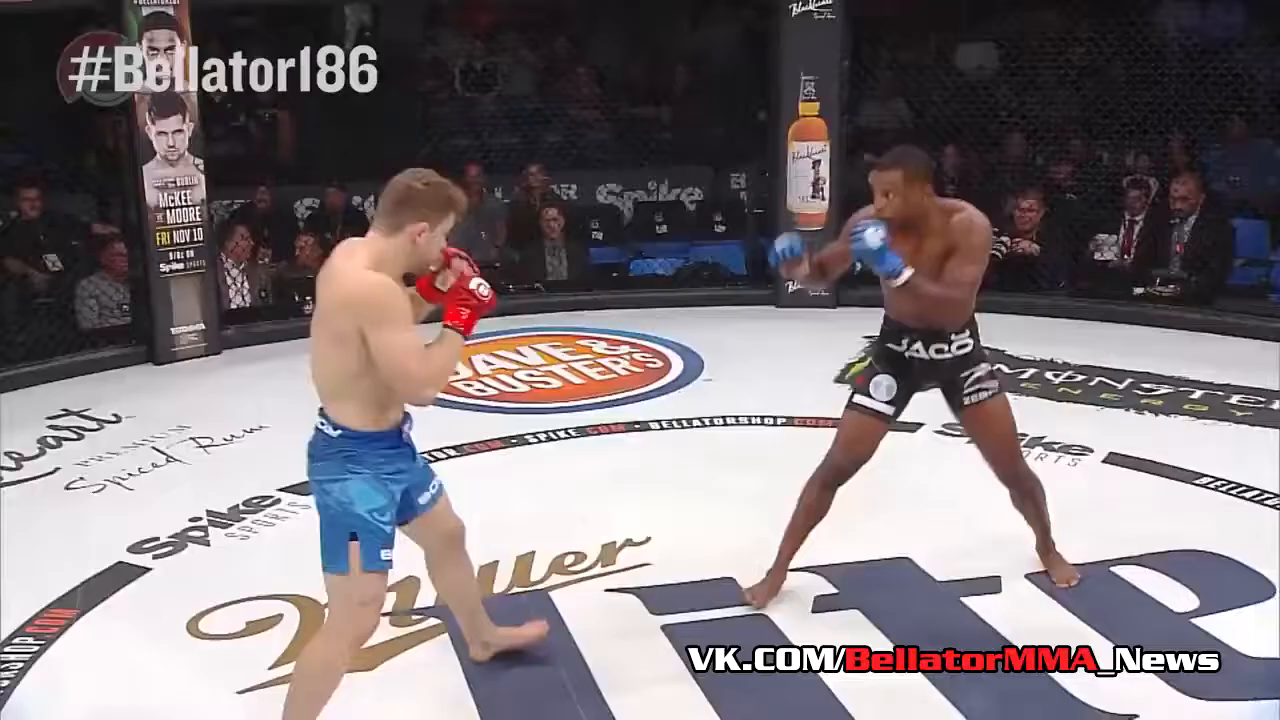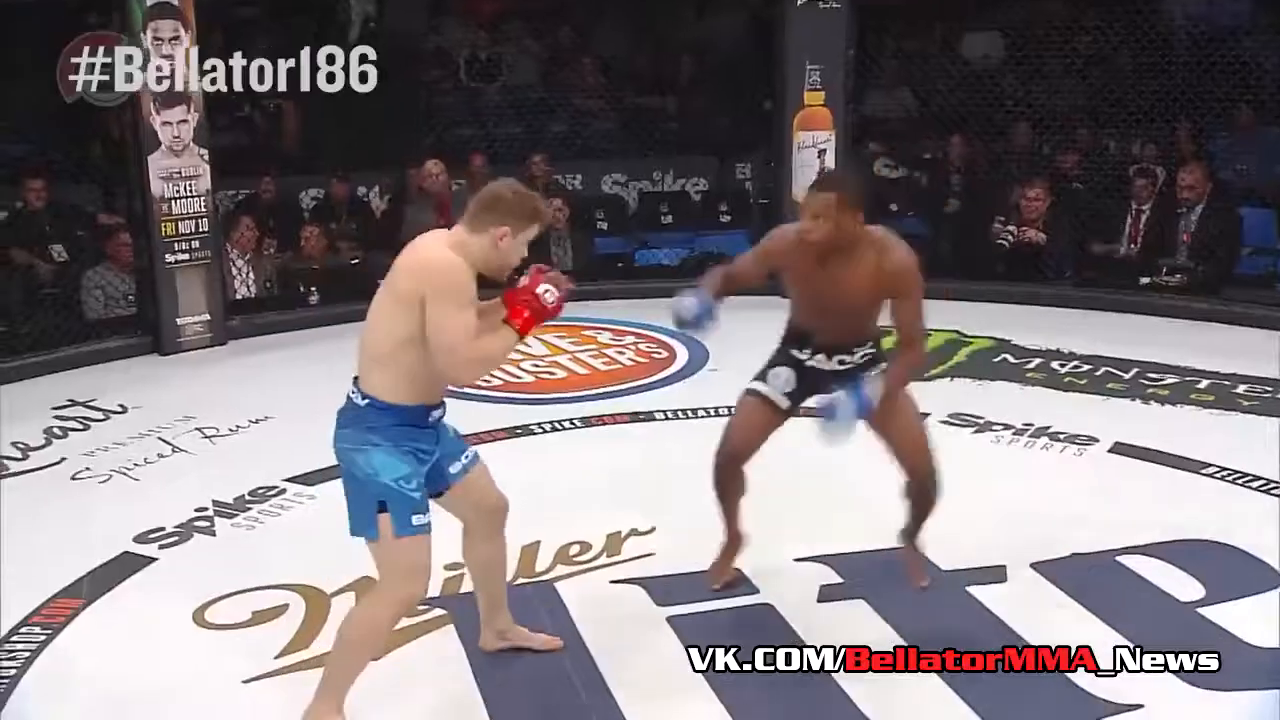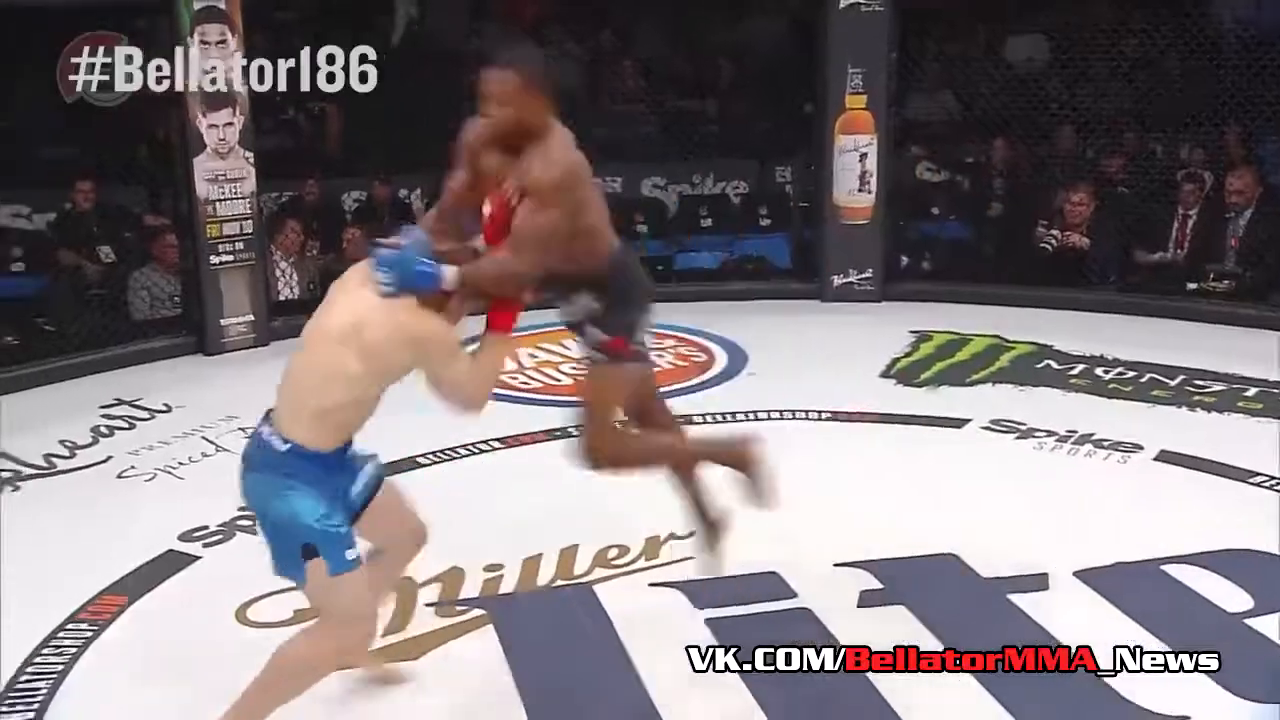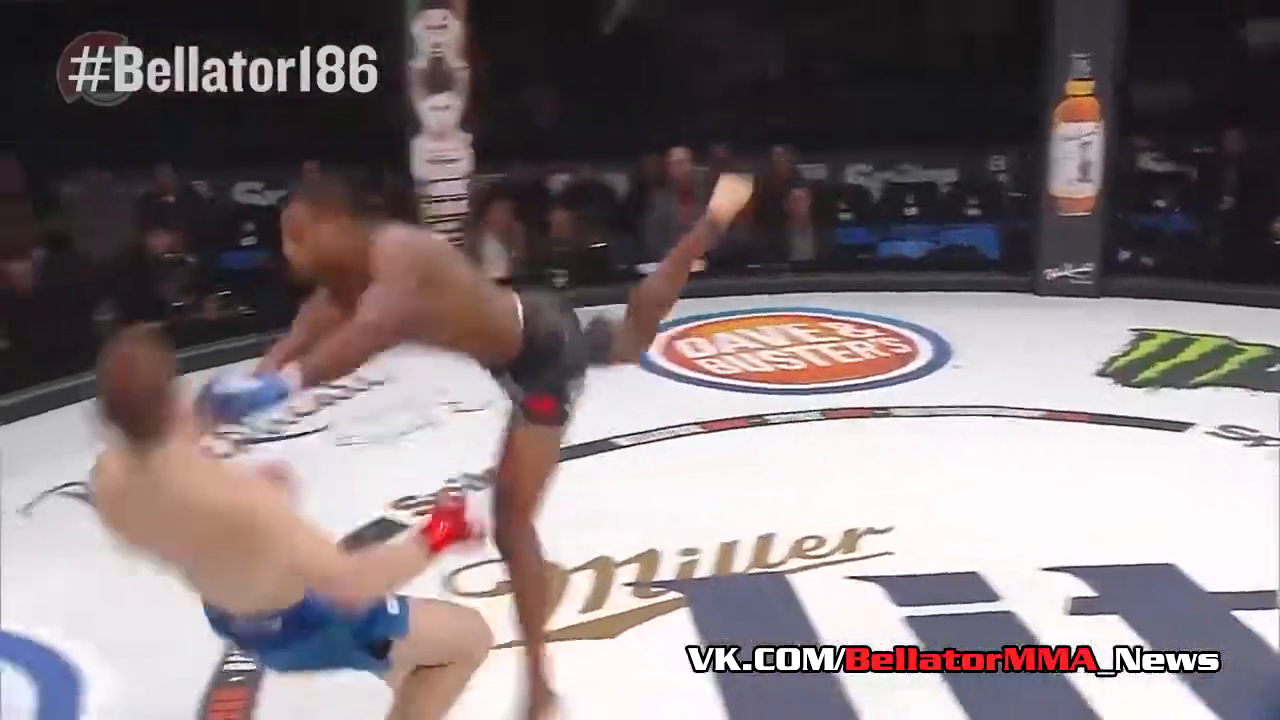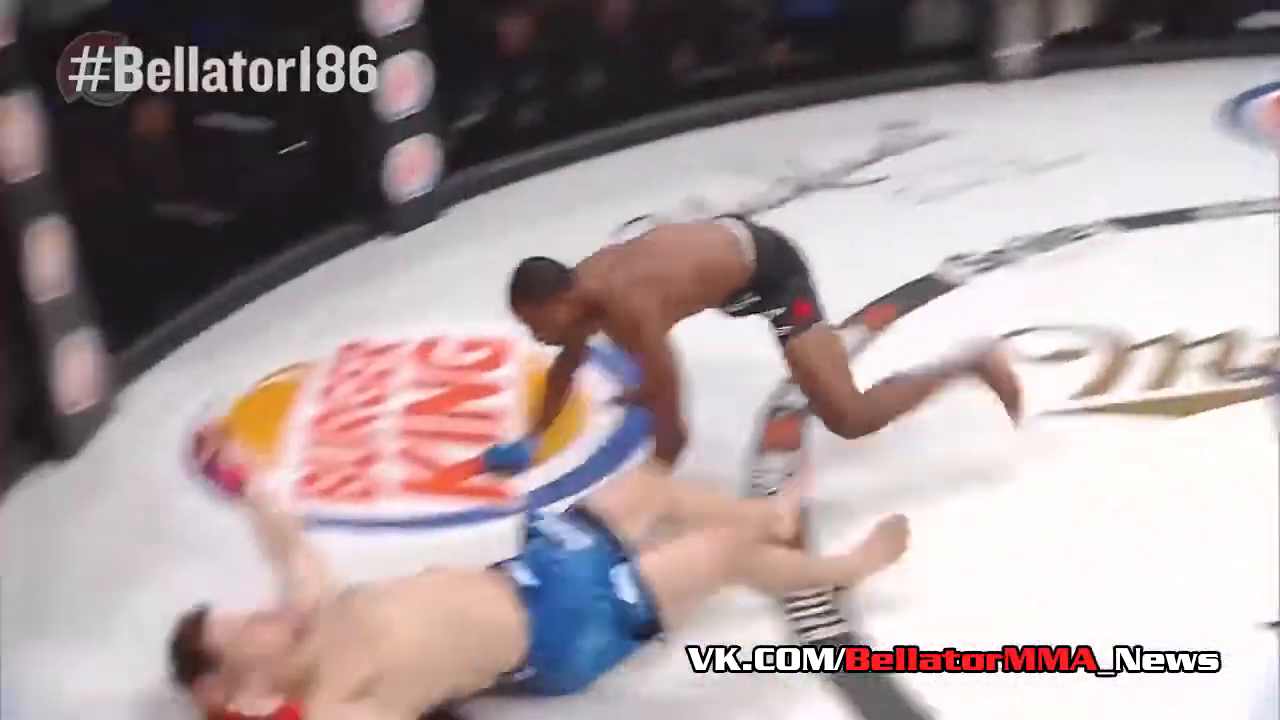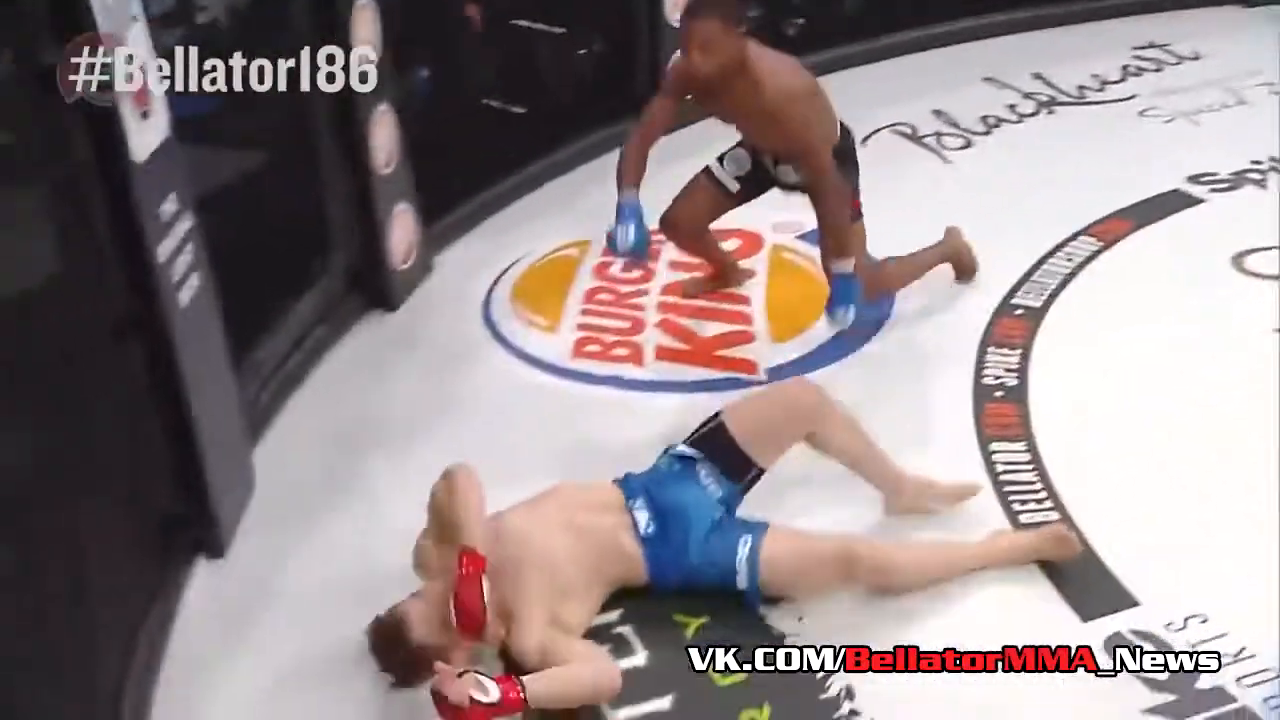
dt=0.4s
person 1, frame 1
left shoulder: (354, 253)
right shoulder: (369, 286)
right elbow: (420, 386)
left wrist: (429, 290)
right wrist: (461, 318)
left hip: (385, 445)
right hip: (357, 459)
left knee: (447, 536)
right knee: (354, 620)
left ankle: (483, 638)
person 1, frame 2
left shoulder: (443, 247)
right shoulder: (445, 265)
left elbow: (464, 326)
right elbow: (460, 365)
left wrist: (508, 306)
right wrist: (521, 320)
left hip: (421, 421)
right hip: (381, 433)
left knee: (489, 509)
right knee: (403, 588)
left ankle: (498, 627)
person 1, frame 3
left shoulder: (368, 272)
right shoulder: (422, 328)
right elbow: (470, 397)
right wrist: (502, 325)
left hip: (281, 451)
right hip: (295, 477)
left knee: (407, 536)
right knee: (348, 628)
left ankle: (349, 648)
person 1, frame 4
left shoulder: (109, 479)
right shoulder: (231, 500)
right elbow: (349, 589)
left wrist: (252, 482)
left hip: (236, 619)
right hip: (302, 626)
right knee: (470, 638)
person 1, frame 5
left shoulder: (309, 614)
left elbow: (286, 537)
left wrist: (237, 484)
left hip: (516, 584)
right hip: (557, 644)
left knee: (648, 487)
right knee: (727, 548)
left ankle: (762, 516)
right ankle: (837, 571)
person 1, frame 6
left shoulder: (440, 553)
right shoulder: (531, 632)
left elbow: (458, 482)
left wrist: (467, 553)
left hip: (666, 482)
right hip: (688, 549)
left knee: (805, 398)
right knee: (854, 560)
left ankle: (899, 485)
right ankle: (1011, 546)
person 2, frame 1
left shoulder: (968, 226)
right shoulder: (866, 224)
left elbow: (955, 307)
right elbow: (819, 275)
left wrist: (897, 271)
right wrist: (796, 261)
left hip: (957, 347)
right hip: (897, 346)
left knee: (1013, 469)
right knee: (836, 467)
left ankle: (1046, 547)
right ankle: (778, 570)
person 2, frame 2
left shoulder: (893, 259)
right shoulder: (785, 242)
left elbow: (912, 345)
right elbow: (728, 274)
left wrist: (874, 394)
right wrist: (699, 301)
left hip: (857, 355)
right hip: (797, 350)
left knee: (922, 474)
right knee: (729, 455)
left ankle: (911, 539)
right ankle: (731, 543)
person 2, frame 3
left shoulder: (554, 168)
right shoulder: (480, 136)
left elbow: (525, 267)
right elbow: (448, 215)
left wrist: (442, 275)
left hip: (611, 290)
right hip: (578, 285)
left knee: (603, 450)
left ankle: (732, 451)
right ankle: (700, 505)
person 2, frame 4
left shoulder: (394, 258)
right shoulder: (340, 281)
left elbow: (364, 339)
right elbow: (297, 345)
left wrist: (279, 384)
left hip: (540, 353)
right hip: (532, 327)
left knee: (510, 525)
right knee: (630, 342)
right ankle: (705, 225)
person 2, frame 5
left shoulder: (630, 309)
right shoulder: (581, 284)
left elbow: (672, 424)
right elbow: (566, 363)
right wrist: (529, 441)
left hip: (769, 271)
right hip: (733, 242)
left knee: (848, 418)
left ankle: (977, 364)
person 2, frame 6
left shoulder: (781, 94)
right shoulder: (685, 70)
left elbow: (827, 187)
right elbow: (639, 139)
left wrist: (844, 277)
right wrist: (628, 207)
left hip: (824, 154)
right hip: (761, 148)
left knee: (861, 289)
right knee: (677, 224)
left ankle: (947, 247)
right ankle: (727, 272)
